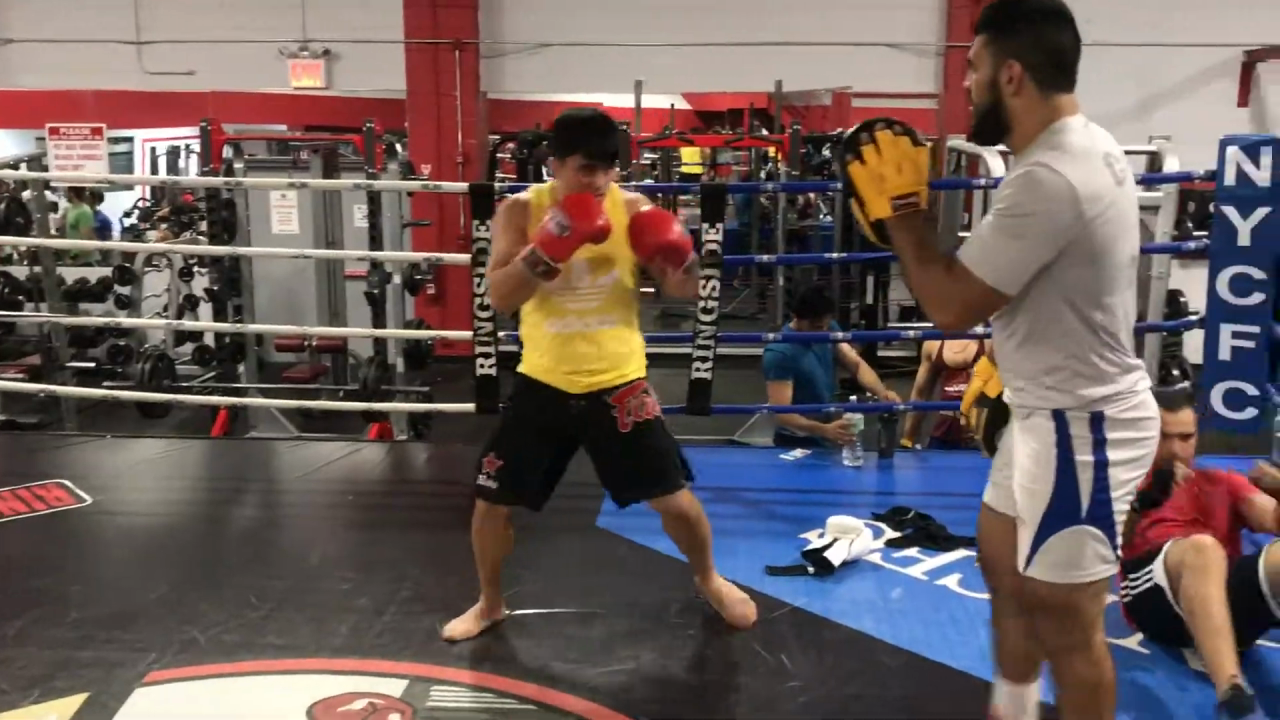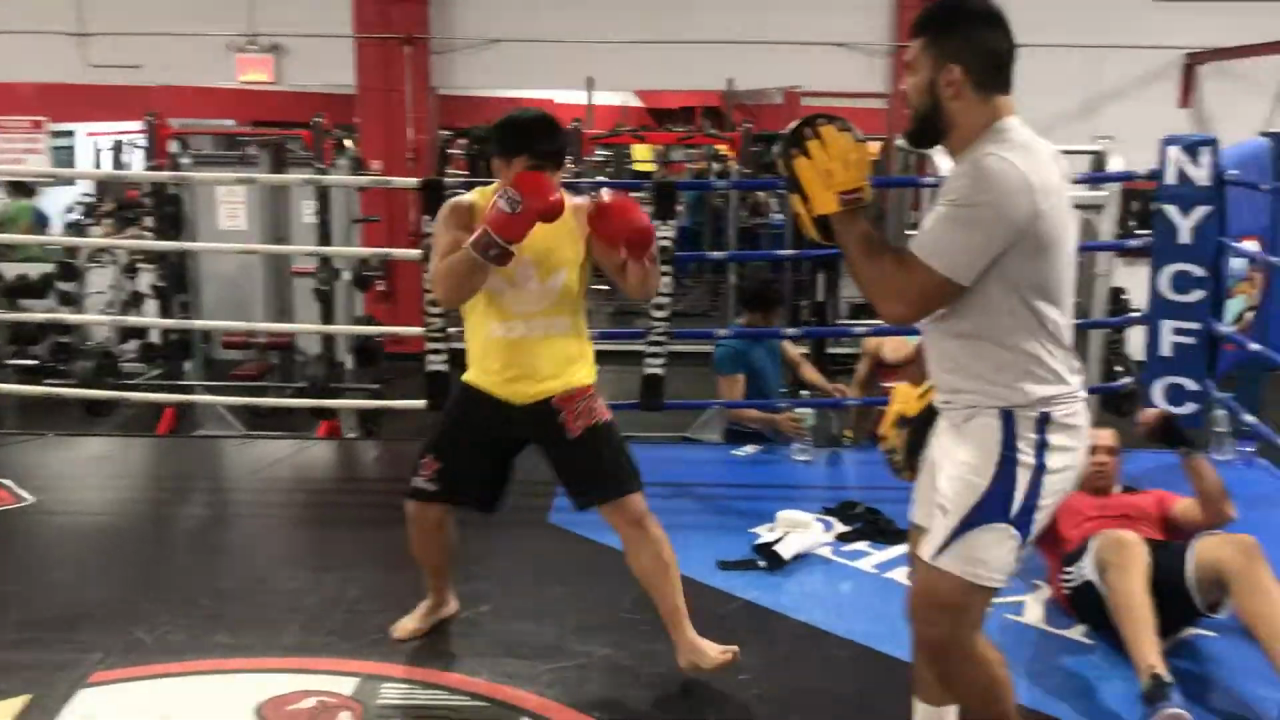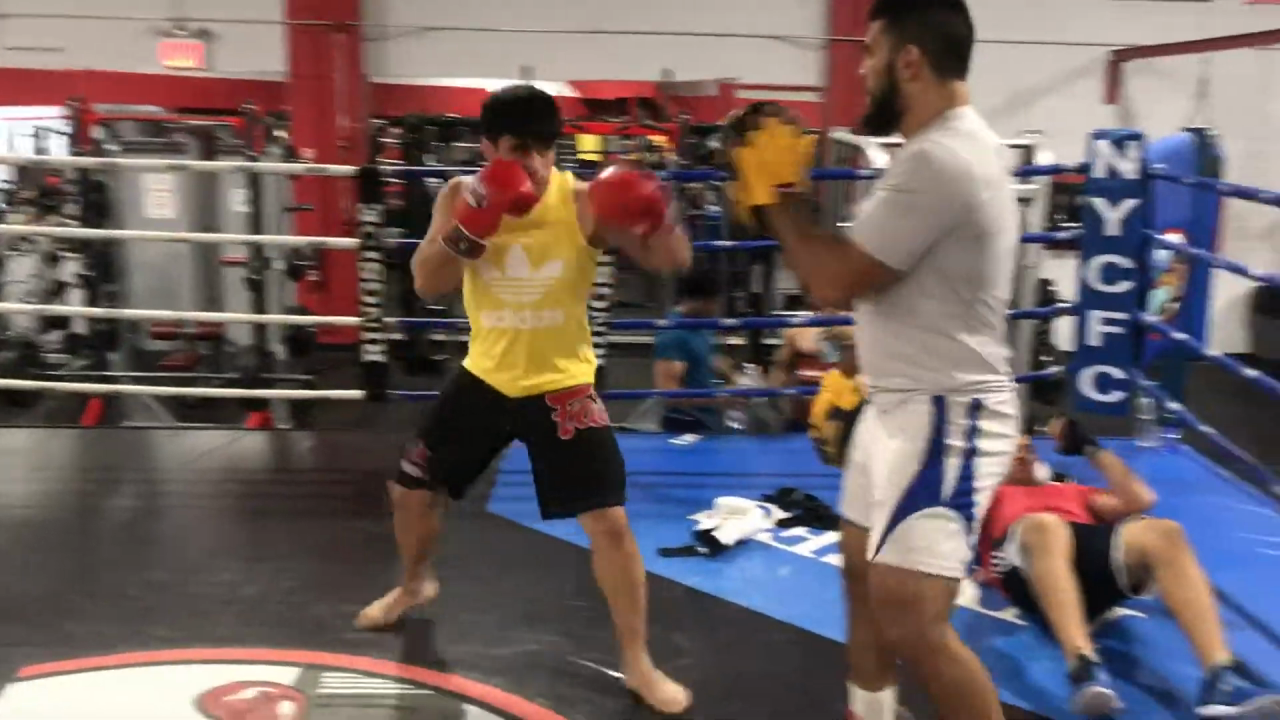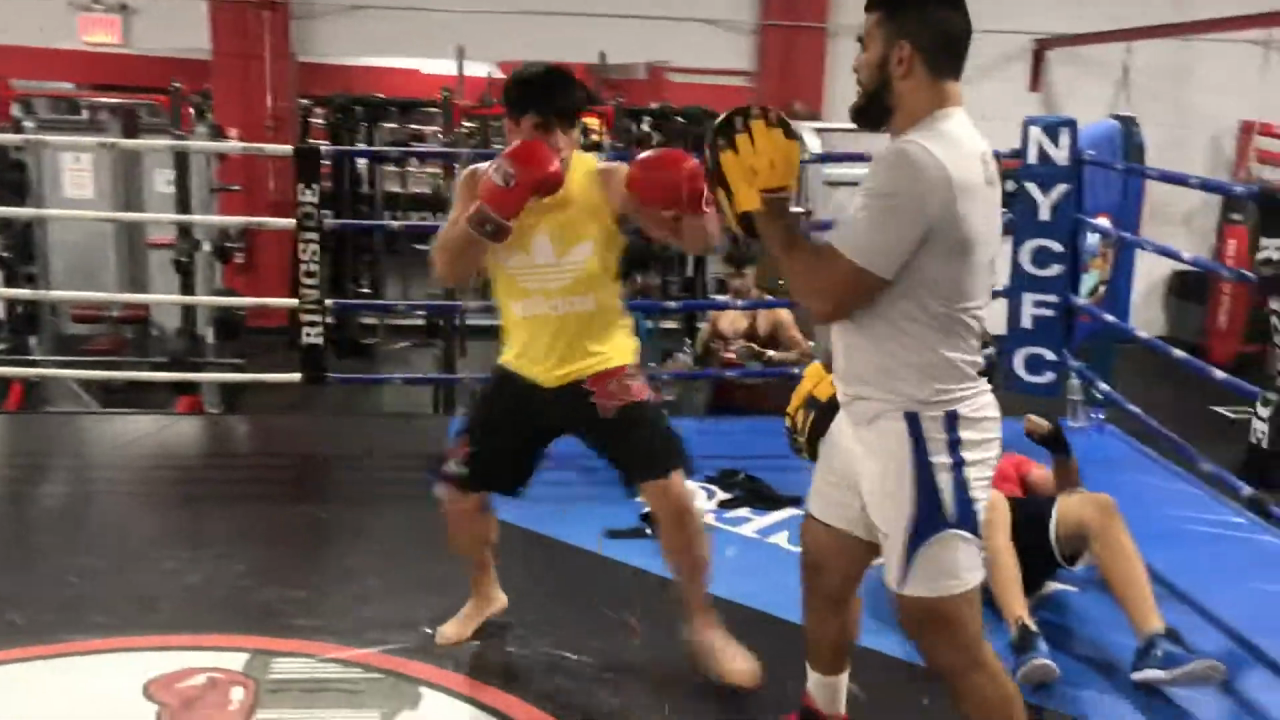
dt=0.2s
person 1, frame 1
left shoulder: (1049, 180)
right shoulder: (1082, 147)
left elbow: (951, 304)
left wrist: (897, 210)
right wrist: (1005, 364)
left hip: (1083, 424)
right hip: (1053, 410)
left knee: (1061, 619)
right knee: (1001, 564)
person 1, frame 2
left shoulder: (996, 173)
right shoulder: (999, 157)
left elbow: (901, 297)
left wrist: (840, 205)
right wrist: (927, 384)
left hip: (1018, 428)
right hip: (972, 416)
left knee: (943, 620)
right knee: (933, 602)
person 1, frame 3
left shoulder: (939, 160)
right shoulder: (945, 149)
left elbow: (835, 281)
left wrist: (779, 197)
right wrist: (856, 373)
left hip: (948, 419)
right hip: (896, 406)
left knee: (907, 625)
right knee: (864, 583)
person 1, frame 4
left shoulder: (917, 160)
right shoulder: (944, 148)
left elbow: (824, 292)
left wrist: (765, 204)
right wrist: (835, 371)
left hip: (925, 432)
right hip: (872, 415)
left knee: (951, 642)
right knee: (824, 571)
person 2, frame 1
left shoulder: (633, 210)
right shoulder: (520, 210)
left elbow: (683, 292)
right elbow: (499, 297)
left wrist: (679, 257)
right wrist: (548, 249)
left hip: (617, 384)
right hip: (544, 383)
left knee: (675, 499)
right knee: (492, 501)
left ankle: (710, 581)
right ankle: (489, 604)
person 2, frame 2
left shoulder: (582, 215)
right shoulder: (464, 212)
left elbow: (640, 291)
right elbow: (446, 291)
left wrist: (641, 249)
right wrist: (498, 233)
left hip: (565, 391)
right hip: (488, 391)
left knee: (632, 511)
right knee: (423, 504)
left ankle: (685, 638)
right ankle: (439, 600)
person 2, frame 3
left shoulder: (585, 202)
right shoulder: (460, 196)
left elbow: (672, 262)
right elbow: (427, 282)
left wrist: (654, 219)
right wrist: (470, 223)
left hip: (561, 385)
right hip: (484, 380)
left knee: (610, 522)
right knee: (413, 490)
left ankle: (637, 662)
right ankle: (415, 584)
person 2, frame 4
left shoulder: (609, 183)
right shoulder: (481, 181)
left elbow: (698, 242)
right elbow: (448, 271)
left wrist: (691, 202)
right wrist: (495, 205)
left hip: (602, 369)
right hip: (525, 371)
left knee: (672, 494)
right knee: (458, 494)
left ankle: (703, 626)
right ankle: (485, 594)
person 3, frame 1
left shoulder: (1222, 483)
left elbow: (1274, 521)
left wrist: (1275, 487)
right wrist: (1143, 500)
right hip: (1157, 597)
right knee: (1201, 549)
person 3, frame 2
left shoulder: (1150, 500)
right shoulder: (1059, 503)
left elbow: (1220, 514)
left wrist: (1185, 445)
right hip: (1091, 582)
left knee: (1239, 548)
right knee: (1121, 543)
right ankle: (1157, 688)
person 3, frame 3
left shoulder: (1074, 492)
right shoulder: (993, 496)
left elbow: (1140, 500)
left wrist: (1087, 446)
left knee: (1162, 533)
right knee: (1042, 525)
left ankle: (1223, 674)
right ankle: (1083, 668)
person 3, frame 4
left shoulder: (1008, 462)
left elbow: (1066, 488)
left wrist: (1057, 444)
left knee: (1098, 507)
right knee: (990, 506)
left ankle: (1156, 644)
right ankle: (1026, 637)
